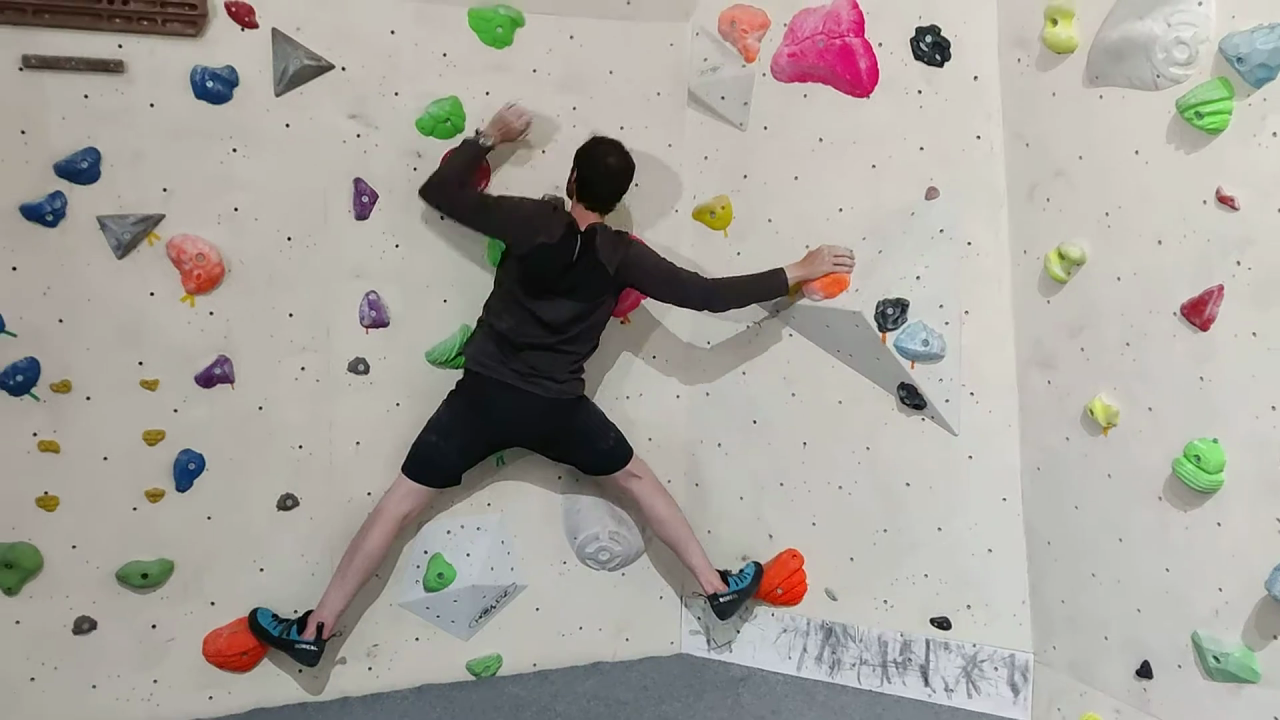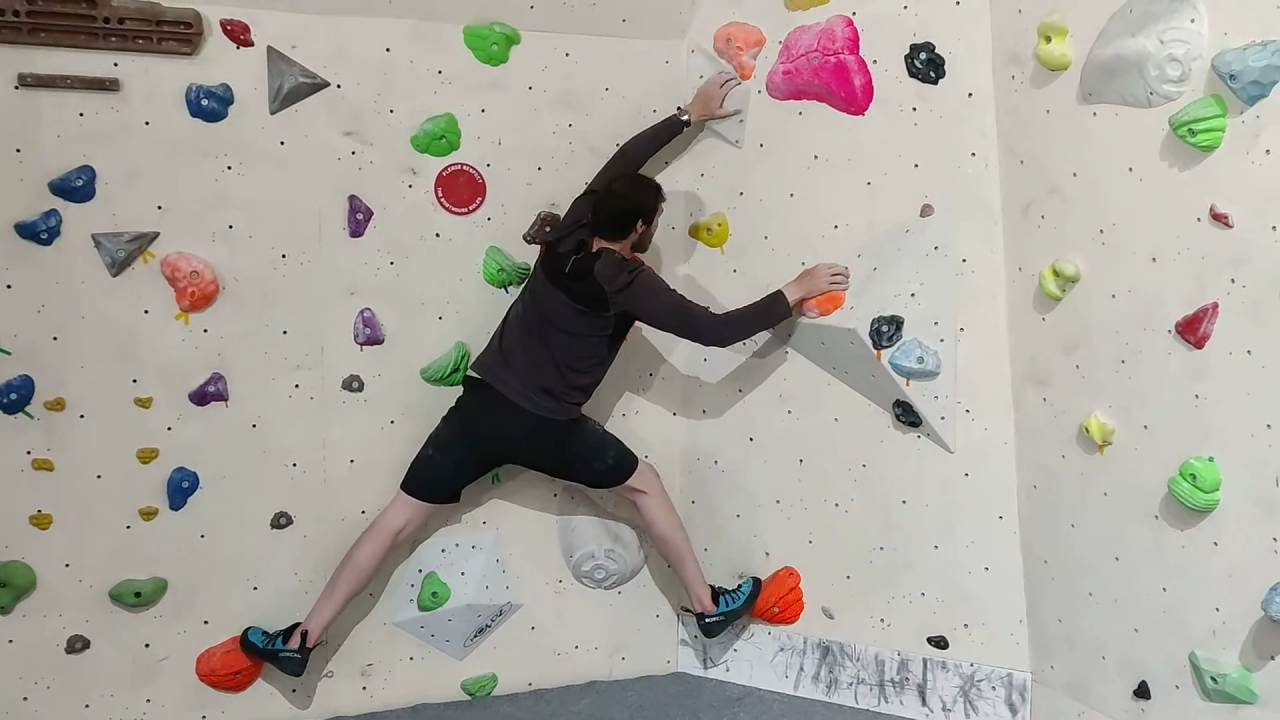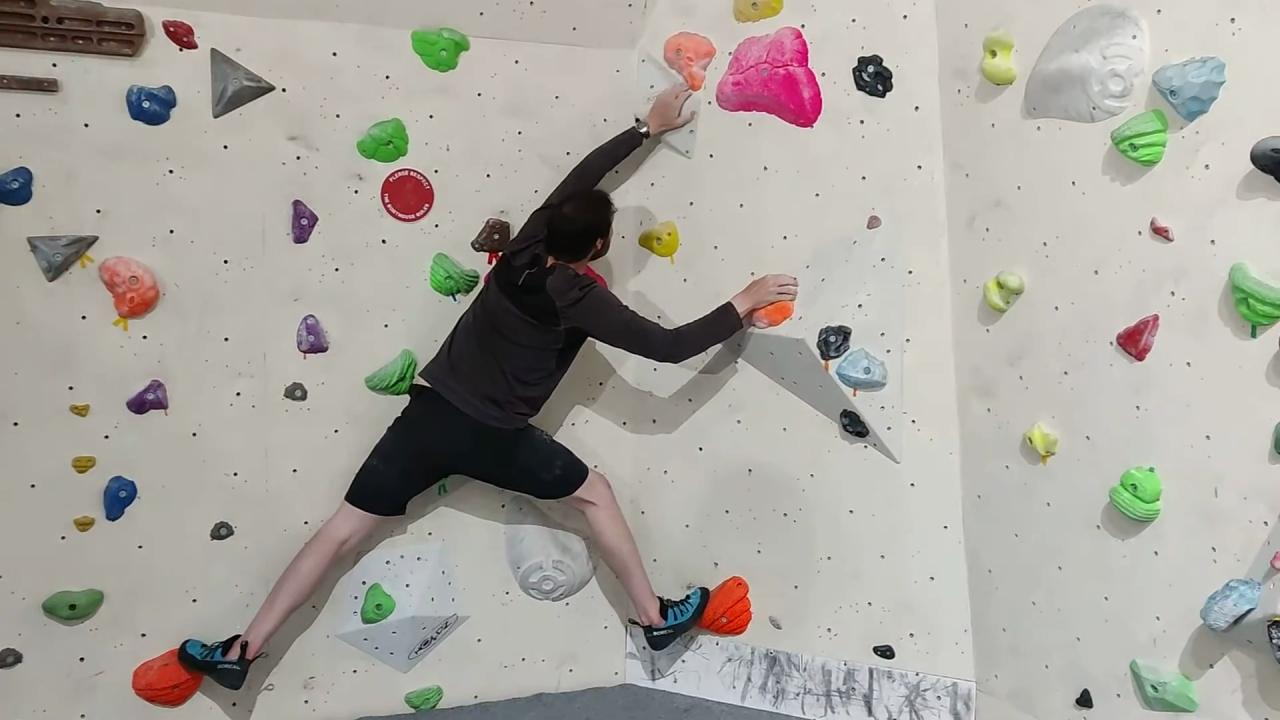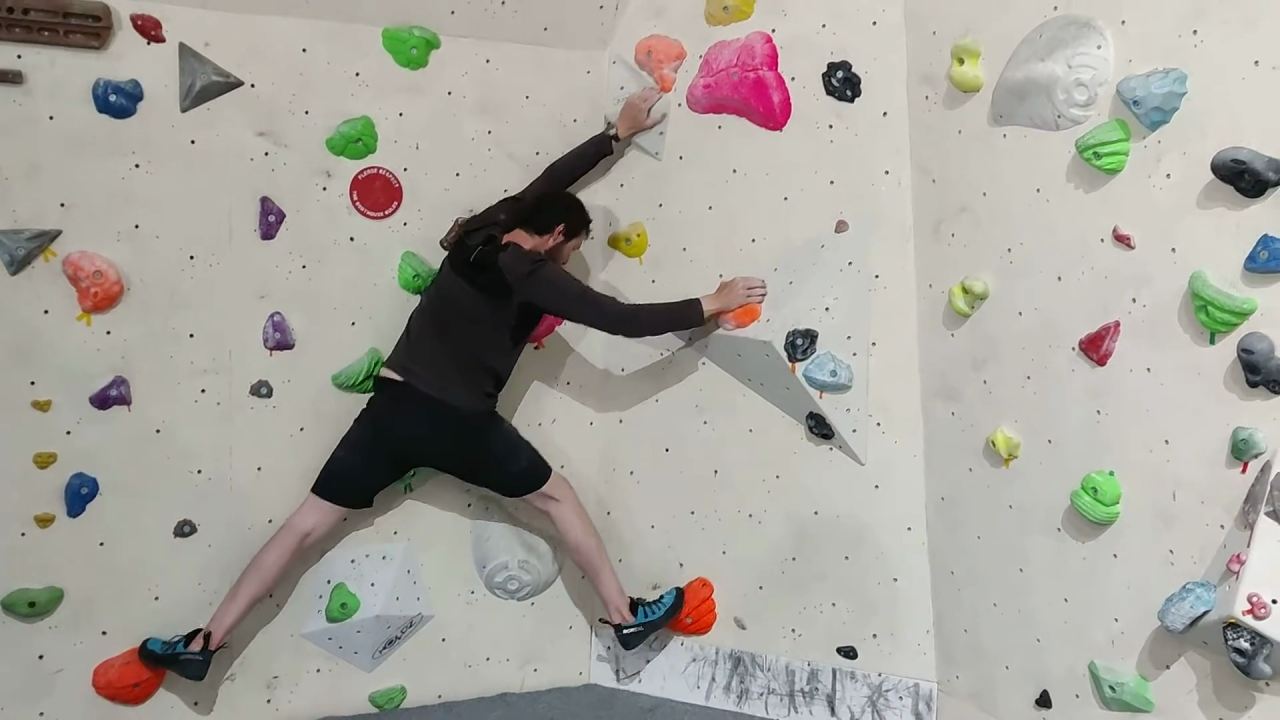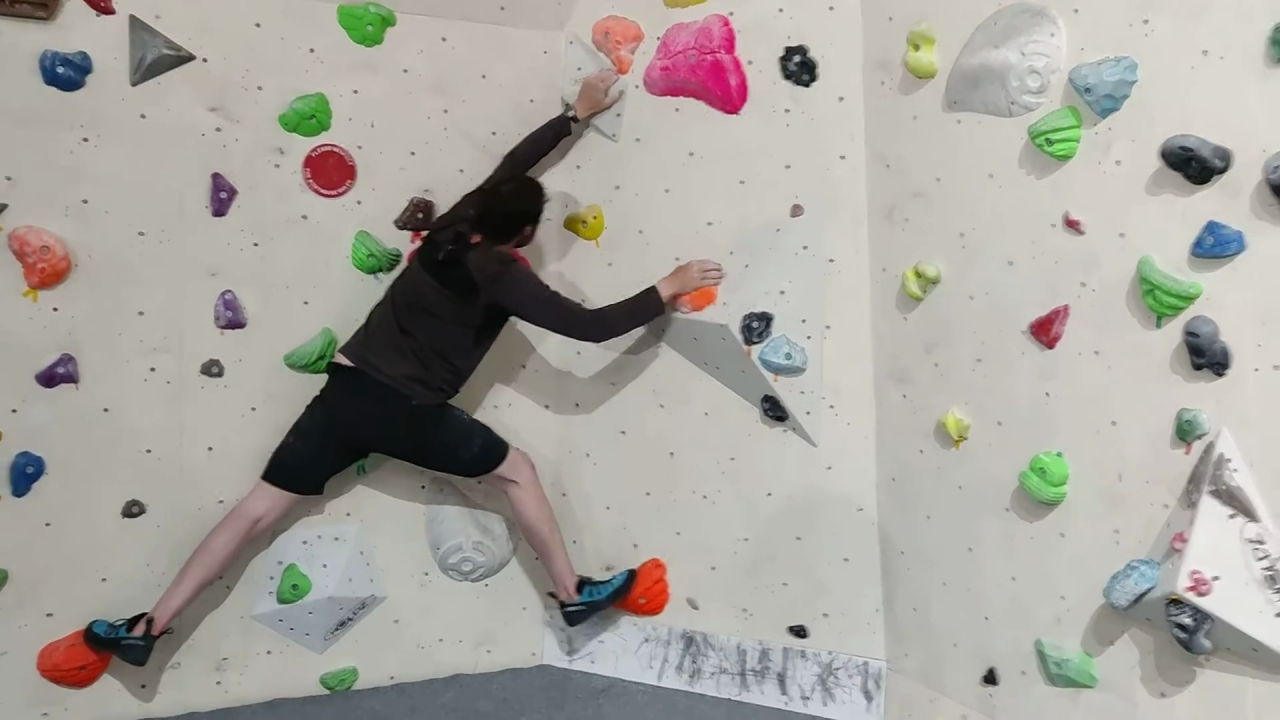
dt=1s
person 1, frame 1
left shoulder: (530, 221)
right shoulder: (622, 255)
left elbow: (438, 192)
right elbow: (709, 294)
left wrist: (490, 137)
right wrist: (797, 272)
left hip: (483, 394)
right hip: (557, 408)
left knee: (400, 503)
right knee: (636, 477)
left ankle: (315, 628)
right ankle: (716, 586)
person 1, frame 2
left shoulder: (570, 232)
right shoulder: (628, 283)
left elbow: (623, 159)
right elbow: (717, 330)
left wrist: (688, 117)
right wrist: (795, 292)
left hip: (482, 406)
right hip: (547, 428)
left knee: (397, 520)
right knee: (645, 485)
left ankle: (301, 640)
right ankle: (706, 606)
person 1, frame 3
left shoulder: (528, 243)
right shoulder: (580, 300)
left elbow: (581, 174)
right elbow: (670, 345)
left wrist: (647, 128)
right wrist: (744, 303)
left hip: (427, 415)
right hip: (489, 436)
left knee: (341, 532)
right knee: (594, 493)
left ankle: (241, 652)
right ankle: (653, 618)
person 1, frame 4
left shoulder: (481, 231)
right shoulder: (534, 276)
left elbow: (549, 180)
right elbow: (626, 320)
left wrist: (617, 134)
right wrist: (710, 305)
left hip: (391, 406)
right hip: (455, 423)
left knee: (305, 525)
right knee: (558, 494)
left ankle: (205, 643)
right ankle: (624, 616)
person 1, frame 5
left shoulder: (454, 224)
right shoulder: (502, 277)
left elbow: (512, 163)
right elbow: (592, 325)
left wrist: (576, 114)
right wrist: (668, 288)
left hip: (345, 392)
right hip: (406, 413)
left knee: (256, 510)
right knee: (519, 471)
left ankle: (149, 627)
right ankle: (572, 594)
